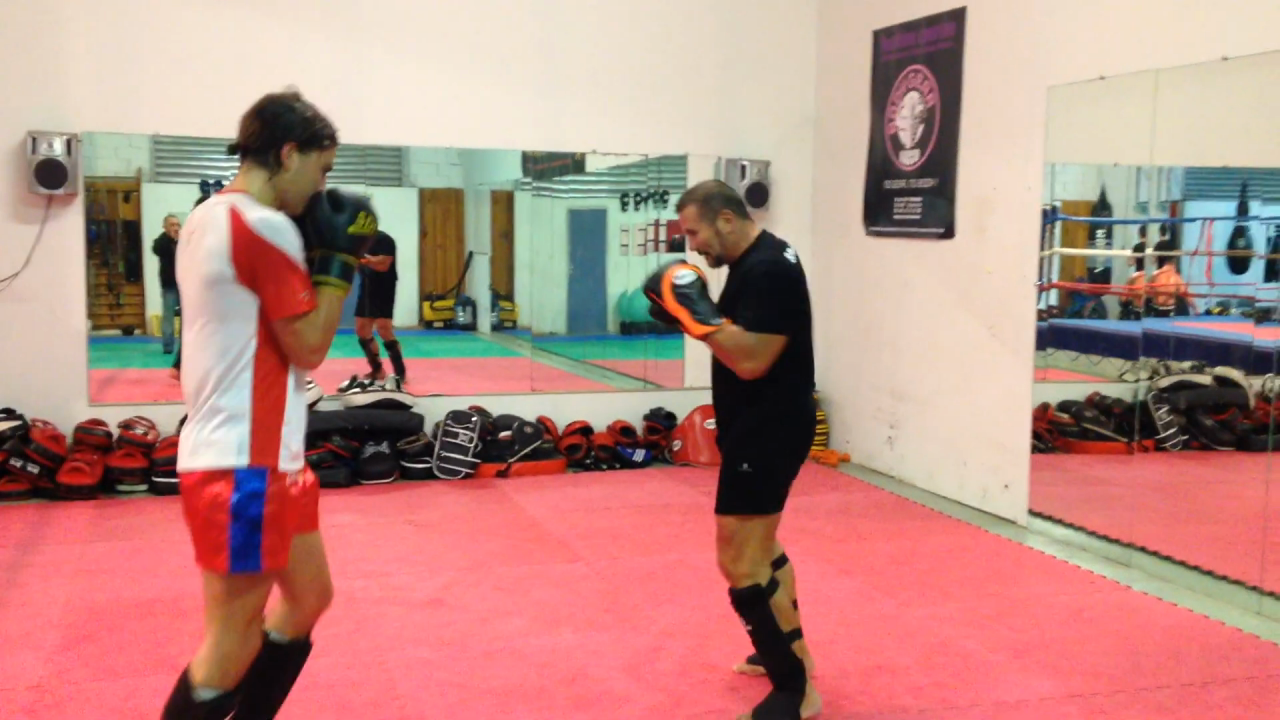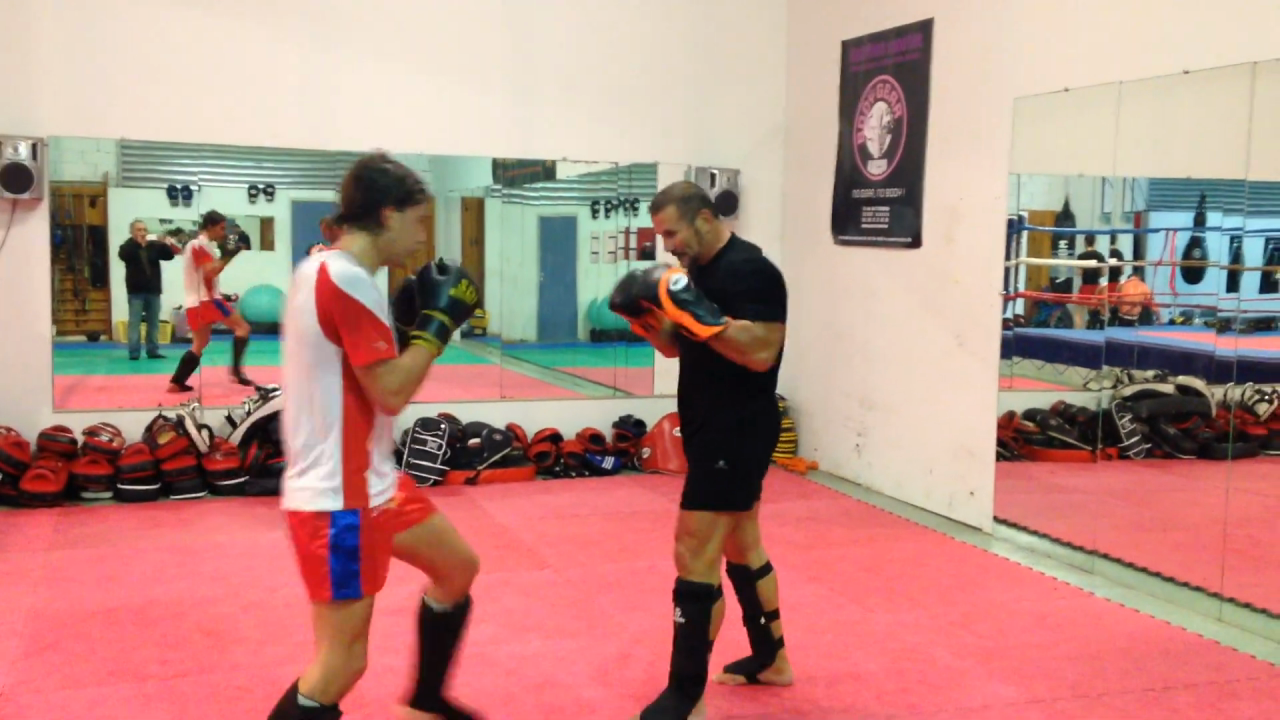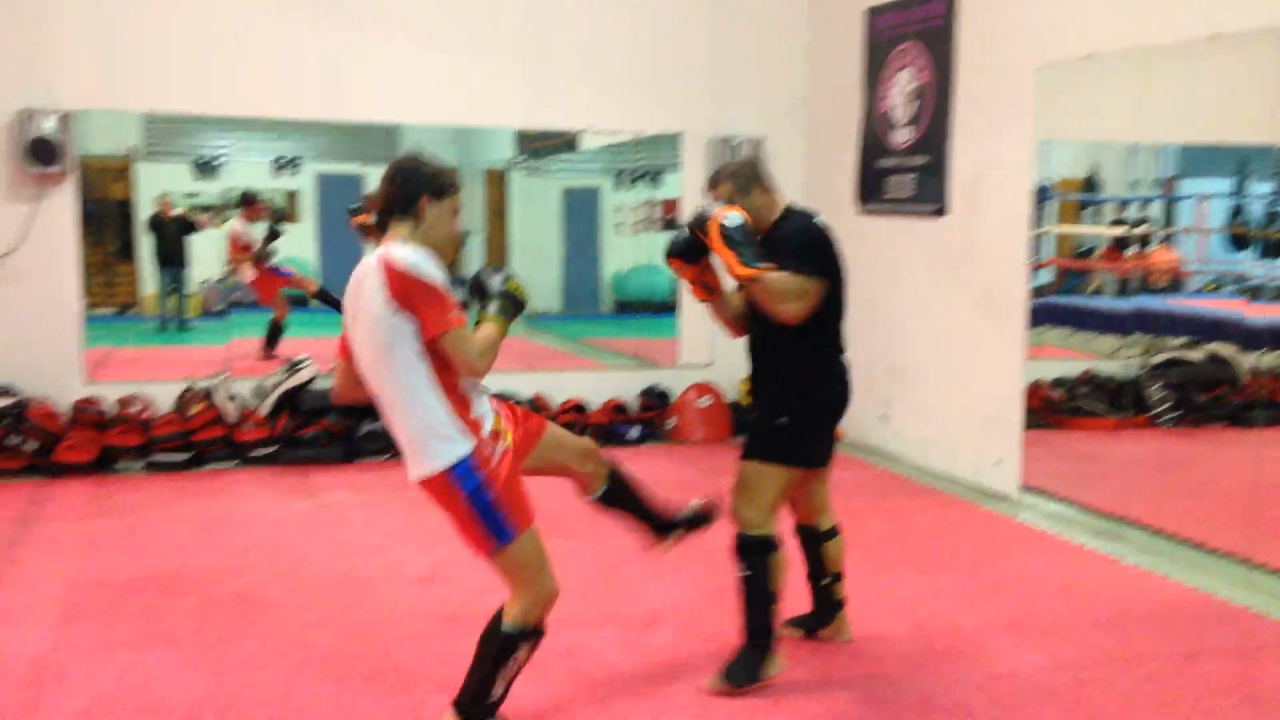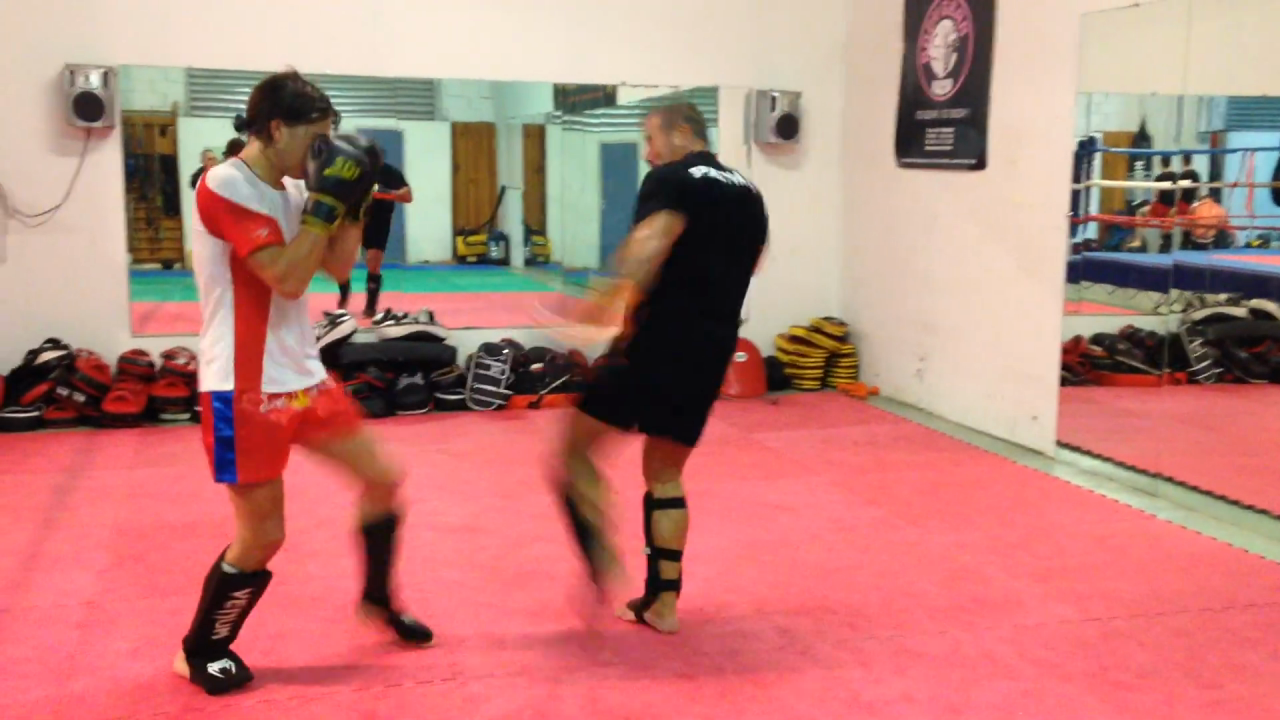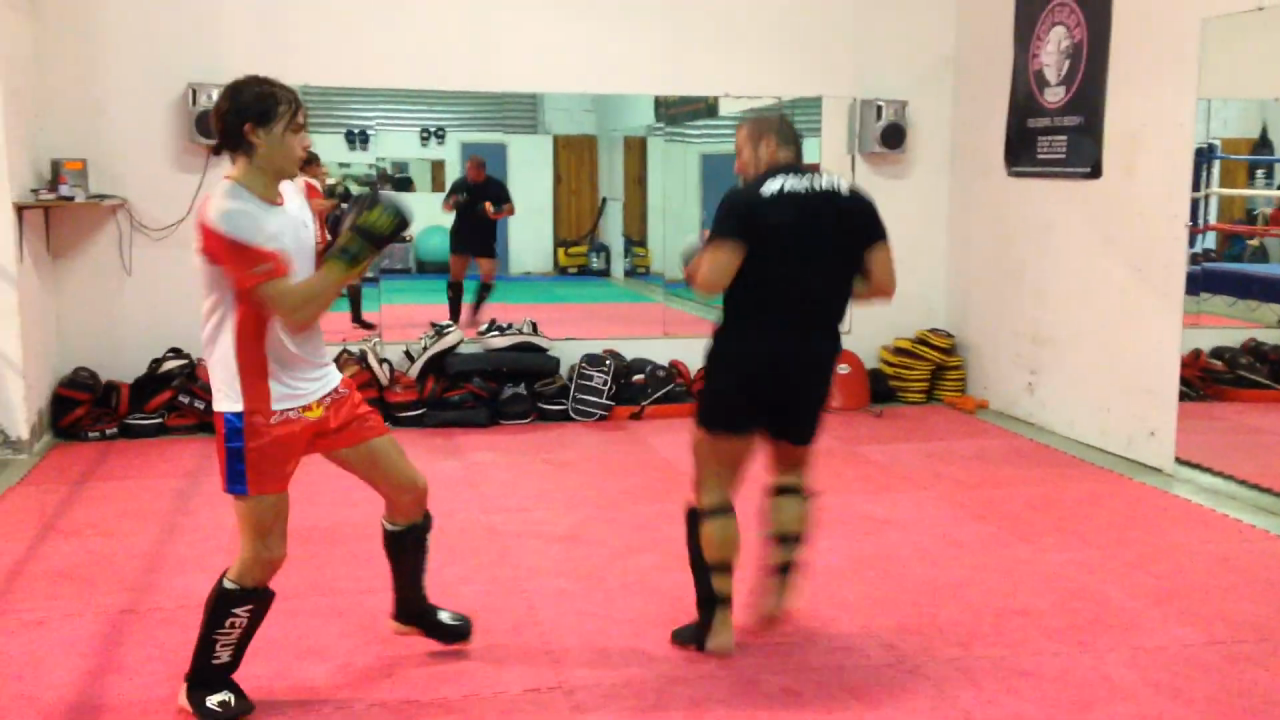
dt=1s
person 1, frame 1
left shoulder: (209, 219)
right shoulder: (265, 228)
right elbow: (308, 347)
left wrist: (314, 253)
right wrist: (338, 258)
left hip: (263, 457)
right hip: (241, 464)
left knee: (310, 597)
right knee: (235, 642)
person 1, frame 2
left shoulder: (327, 270)
right shoulder: (342, 282)
left elbow: (377, 374)
right elbow: (391, 391)
left wrist: (427, 313)
right wrist: (438, 319)
left hip: (371, 482)
right hip: (336, 498)
left knee: (458, 567)
right knee: (342, 663)
person 1, frame 3
left shoulder: (365, 276)
right shoulder: (408, 266)
left elbow: (345, 389)
right elbow: (473, 360)
right wrist: (499, 307)
left hip: (480, 424)
right hip: (458, 455)
left knee: (585, 455)
right knee: (536, 591)
left ankle: (664, 524)
person 1, frame 4
left shoulder: (289, 189)
right shoulder: (223, 187)
left elbow: (340, 268)
right elbow: (287, 278)
left wrist: (349, 198)
right wrist: (328, 199)
left hip: (303, 378)
right hip: (245, 392)
left knee: (382, 480)
right knee: (262, 537)
left ankle: (379, 599)
right ankle: (200, 649)
person 1, frame 5
left shoulder: (294, 200)
right shoulder: (224, 216)
right elbow: (299, 308)
left wrist: (355, 241)
right wrist: (355, 246)
left hip: (324, 389)
right hip: (258, 411)
left knee: (409, 489)
right knee: (264, 556)
left ankle: (413, 608)
person 2, frame 1
left shoulder: (767, 271)
right shoulder: (753, 262)
left elbow: (751, 361)
left wrist: (698, 310)
right wrist: (689, 313)
left hip: (769, 429)
right hip: (765, 424)
left knee: (742, 564)
right knee: (759, 543)
right ankle: (790, 649)
person 2, frame 2
left shoulder: (750, 270)
right shoulder: (699, 270)
left elbow: (761, 352)
right elbow: (676, 345)
left wrist: (697, 312)
right wrist: (645, 312)
left hip: (738, 429)
right hip: (714, 427)
left knee: (695, 557)
right knee: (741, 545)
right ankle: (770, 657)
person 2, frame 3
left shoulder: (803, 236)
right shoulder: (773, 241)
left elbow: (790, 308)
right elbow: (740, 322)
left wrist: (739, 253)
right wrist: (700, 273)
left hip: (802, 394)
right hip: (800, 391)
left knee: (751, 512)
right knee: (811, 506)
left ankle: (760, 649)
right ankle: (830, 615)
person 2, frame 4
left shoulder: (671, 181)
right shoulder: (749, 196)
left elbow: (652, 242)
left wrist: (613, 301)
left hip: (662, 348)
right hip: (711, 352)
left knee: (575, 451)
right knee: (664, 476)
left ankle: (600, 567)
right ankle: (663, 600)
person 2, frame 5
left shoulder: (747, 200)
right shoulder: (853, 201)
left elbow: (711, 281)
right elbow: (883, 284)
left wrist: (701, 262)
left hip: (745, 356)
right hip: (810, 363)
left knee: (712, 486)
right knee: (790, 472)
left ankle: (715, 619)
right ankle: (778, 589)
